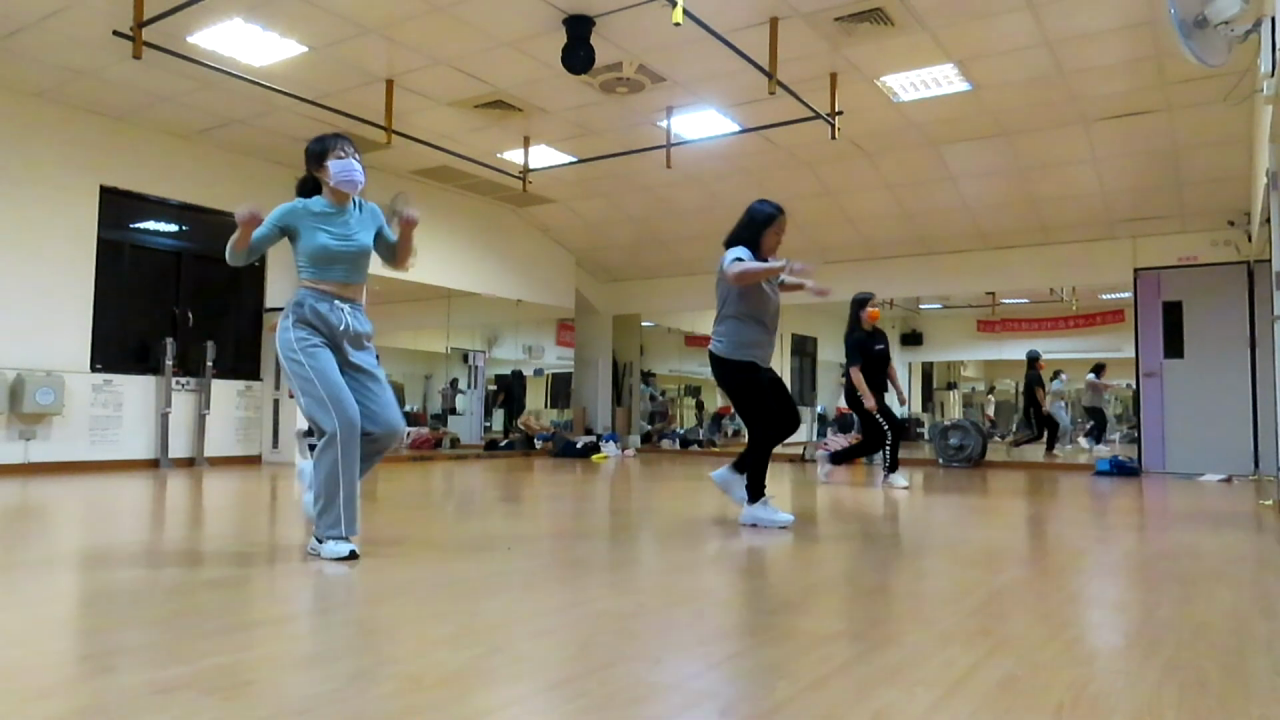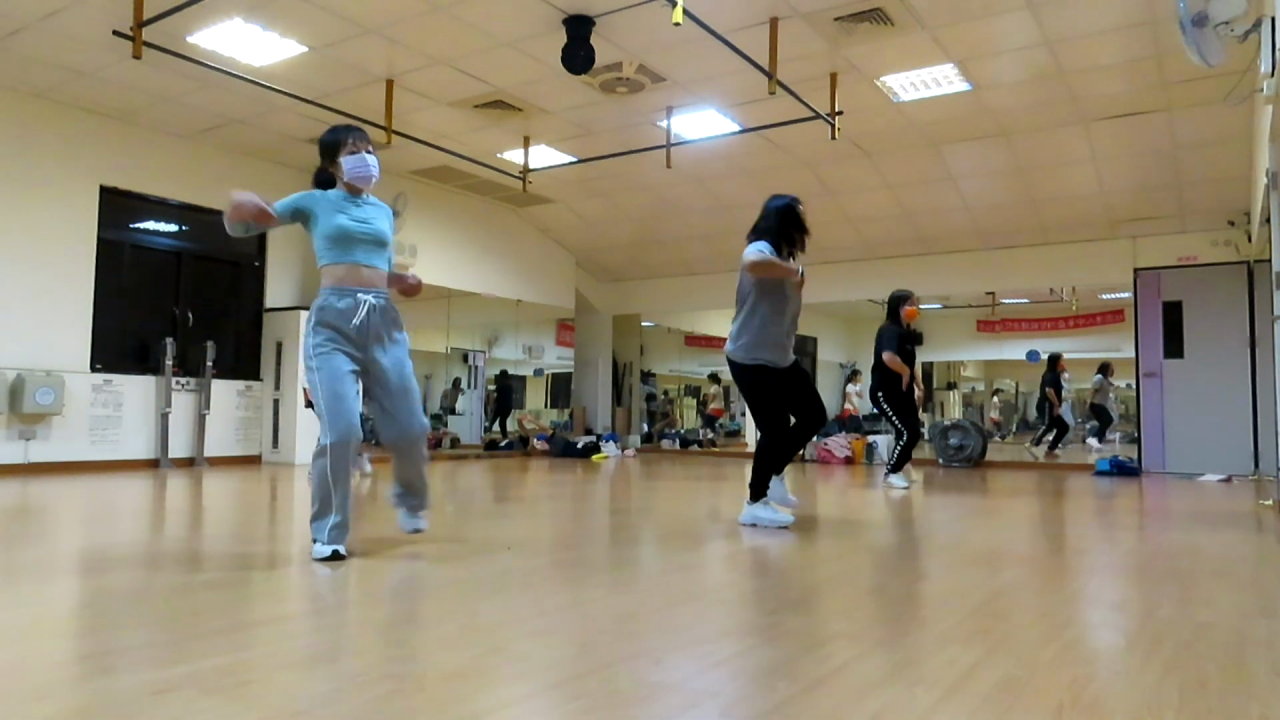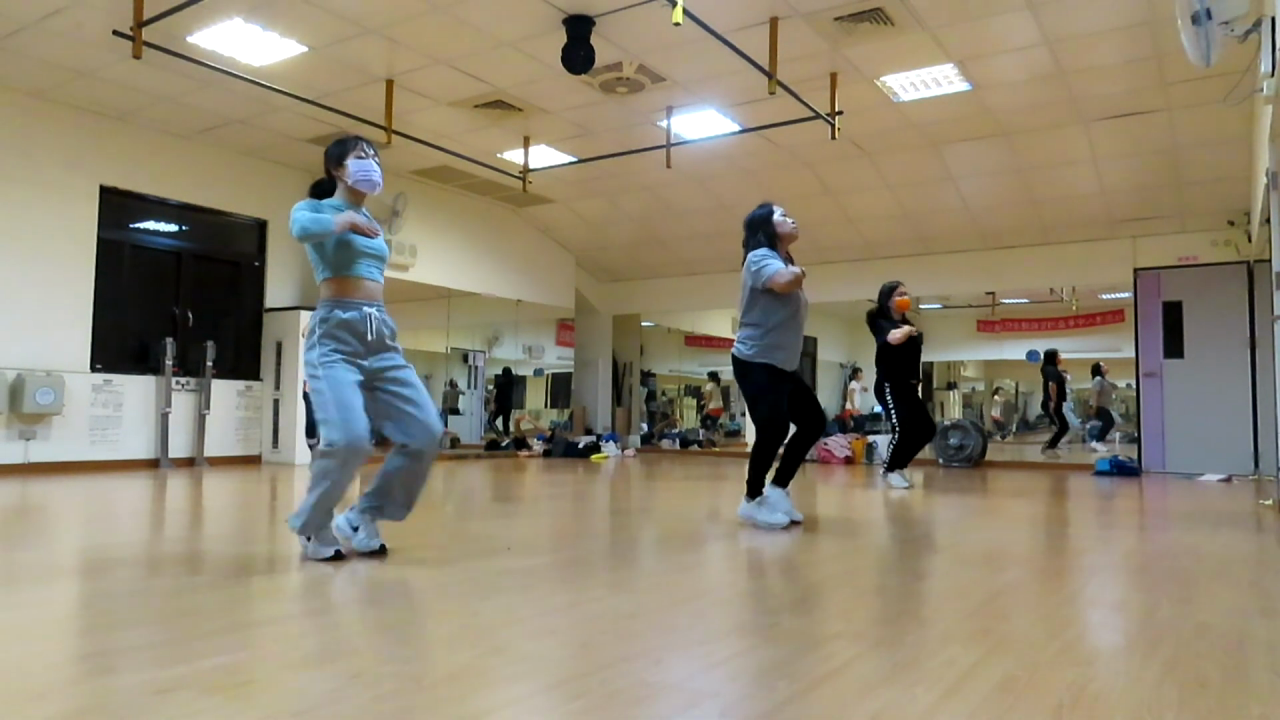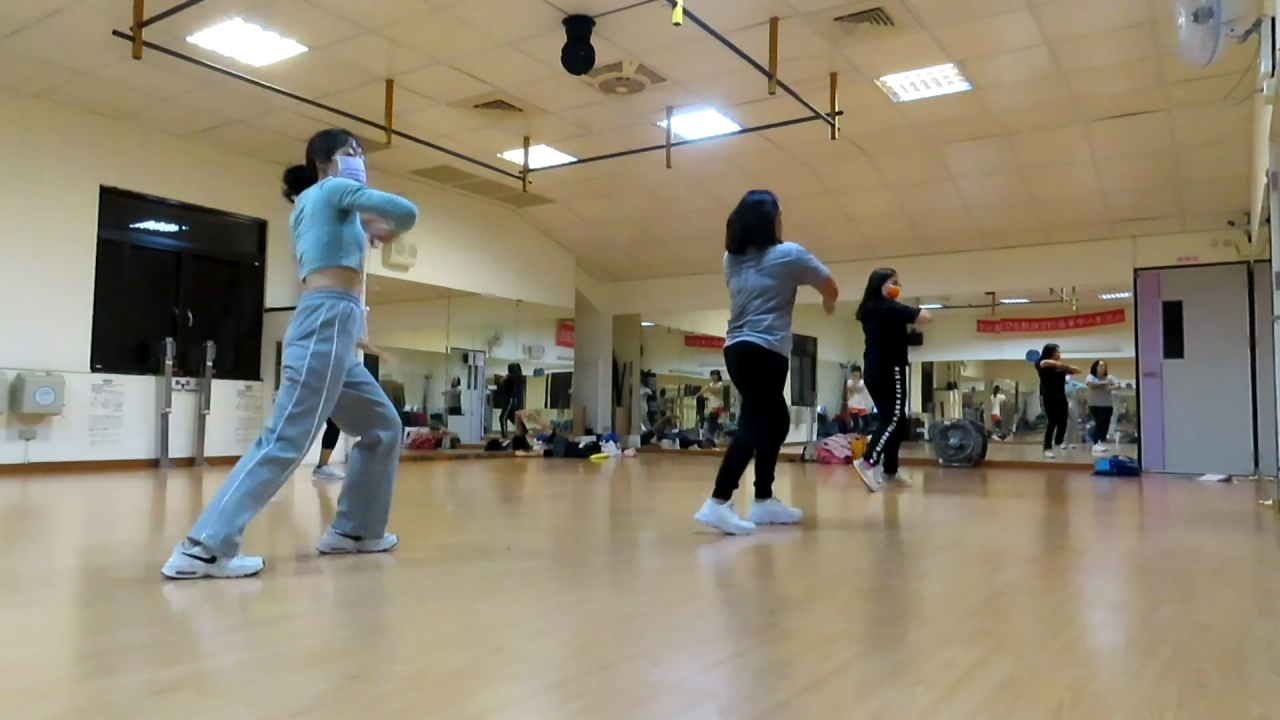
dt=0.7s
person 1, frame 1
left shoulder: (370, 213)
right shoulder: (294, 214)
left elbow: (397, 261)
right elbow: (238, 259)
left wrist: (407, 233)
right wrist: (244, 231)
left hip: (354, 331)
right hip: (305, 325)
left knee: (389, 426)
right knee: (343, 422)
left ankle: (320, 483)
right ankle: (329, 534)
person 1, frame 2
left shoulder: (383, 212)
right shoulder: (315, 201)
right elbow: (239, 228)
left wrist: (401, 280)
right wrist: (243, 206)
left hip: (383, 323)
right hip: (332, 323)
left knee: (409, 428)
right knee: (342, 432)
left ankle: (410, 499)
right ankle: (327, 532)
person 1, frame 3
left shoulder: (373, 226)
right shoulder: (315, 208)
right elbow: (302, 229)
right wrist: (346, 220)
left hip: (381, 336)
right hip: (334, 336)
left knee: (426, 435)
right knee: (346, 438)
left ankle: (361, 518)
right ankle: (314, 528)
person 1, frame 4
left shoulder: (309, 208)
right shoulder: (333, 190)
right elbow: (405, 214)
left wrist: (369, 230)
right wrist: (395, 225)
left hip: (332, 329)
right hip: (326, 323)
left knee: (384, 430)
right knee: (285, 442)
left ankle: (354, 529)
right ankle: (202, 548)
person 2, frame 1
left shoulder: (761, 263)
right shoulder: (738, 256)
left elbow: (778, 285)
right elbow: (739, 275)
left wrist: (804, 284)
right wrist: (782, 267)
left hip: (755, 361)
right hip: (733, 359)
left knee: (788, 419)
right knee: (765, 426)
left ankle: (734, 473)
right ankle: (753, 503)
person 2, frame 2
left shoulder: (783, 259)
right shoulder: (760, 251)
right elbow: (752, 264)
right wrist: (793, 270)
left hip: (781, 359)
right hip: (751, 360)
left knee: (814, 416)
right knee: (776, 429)
left ankle: (773, 475)
right ankle: (755, 503)
person 2, frame 3
left shoulder: (783, 262)
right shoulder: (760, 257)
right elbow: (784, 281)
right wrist: (799, 271)
left hip: (783, 365)
right hip: (756, 362)
left knee: (814, 421)
right knee: (773, 428)
left ankle: (778, 489)
right ankle: (753, 499)
person 2, frame 4
left shoulder: (732, 259)
right shoulder: (789, 254)
right elbow: (829, 286)
right wrist: (829, 305)
left hip: (737, 350)
right hip: (765, 352)
left knee: (775, 423)
right knee: (755, 425)
left ankle: (763, 500)
right ankle: (718, 503)
person 3, frame 1
left shoulder: (880, 334)
right shoulder: (856, 338)
left elbow: (888, 364)
right elbow: (855, 371)
left wrist: (899, 389)
right wrist: (867, 397)
left hip: (877, 392)
right hip: (860, 393)
left knee: (872, 442)
right knee: (894, 427)
left ankle: (829, 459)
right ankle: (890, 474)
person 3, frame 2
left shoulder: (908, 333)
right shoulder: (890, 331)
right elbow: (888, 357)
left wrist: (919, 385)
right wrist: (905, 372)
left hip: (902, 392)
right hip: (884, 392)
left knee: (911, 431)
right knee: (909, 432)
left ankle: (899, 464)
right ankle: (891, 474)
person 3, frame 3
left shoulder: (908, 325)
right shoulder: (882, 324)
right elbow: (895, 338)
right wrist: (907, 330)
left hip: (908, 386)
right hip: (890, 385)
left knee: (927, 429)
right knee: (903, 429)
left ankle: (897, 467)
right ankle: (889, 471)
person 3, frame 4
left shoulder: (870, 310)
right shoulder: (891, 308)
right elbow: (926, 318)
left wrist: (909, 312)
right wrist: (915, 311)
left hip: (875, 372)
right hip: (890, 370)
left knee: (893, 420)
right knee: (893, 420)
left ankle: (889, 472)
right ankle: (868, 464)
